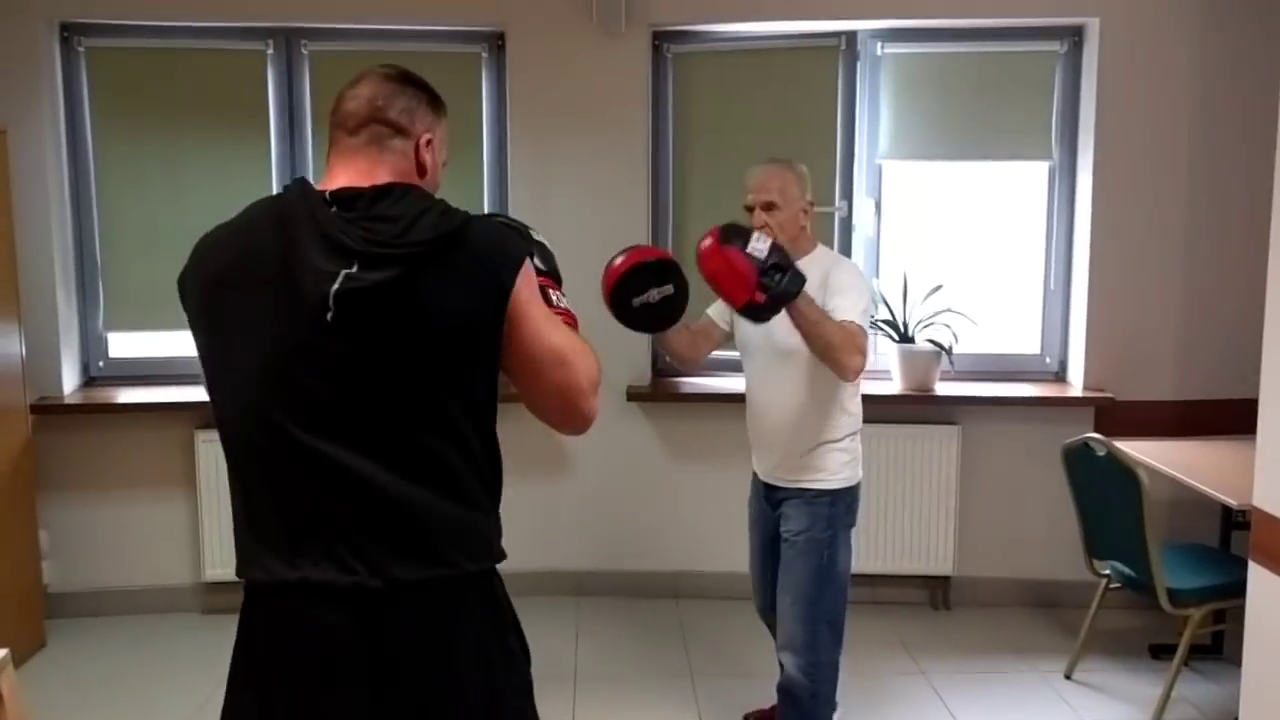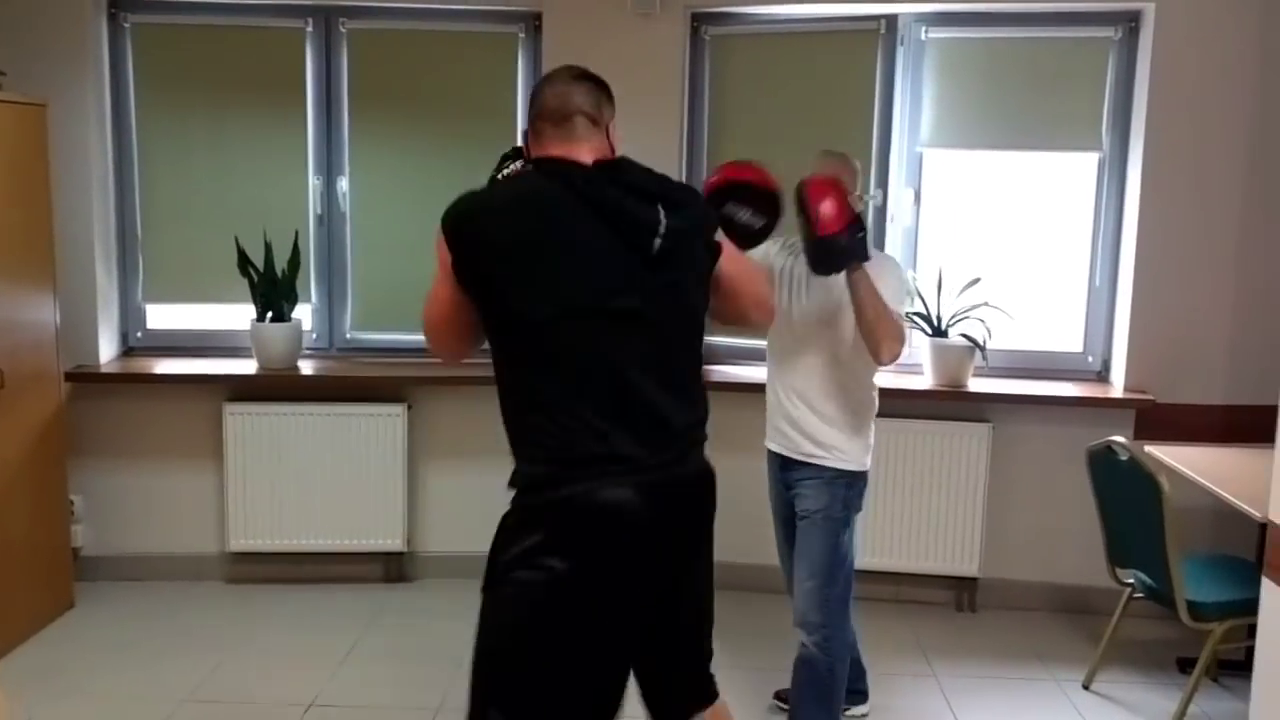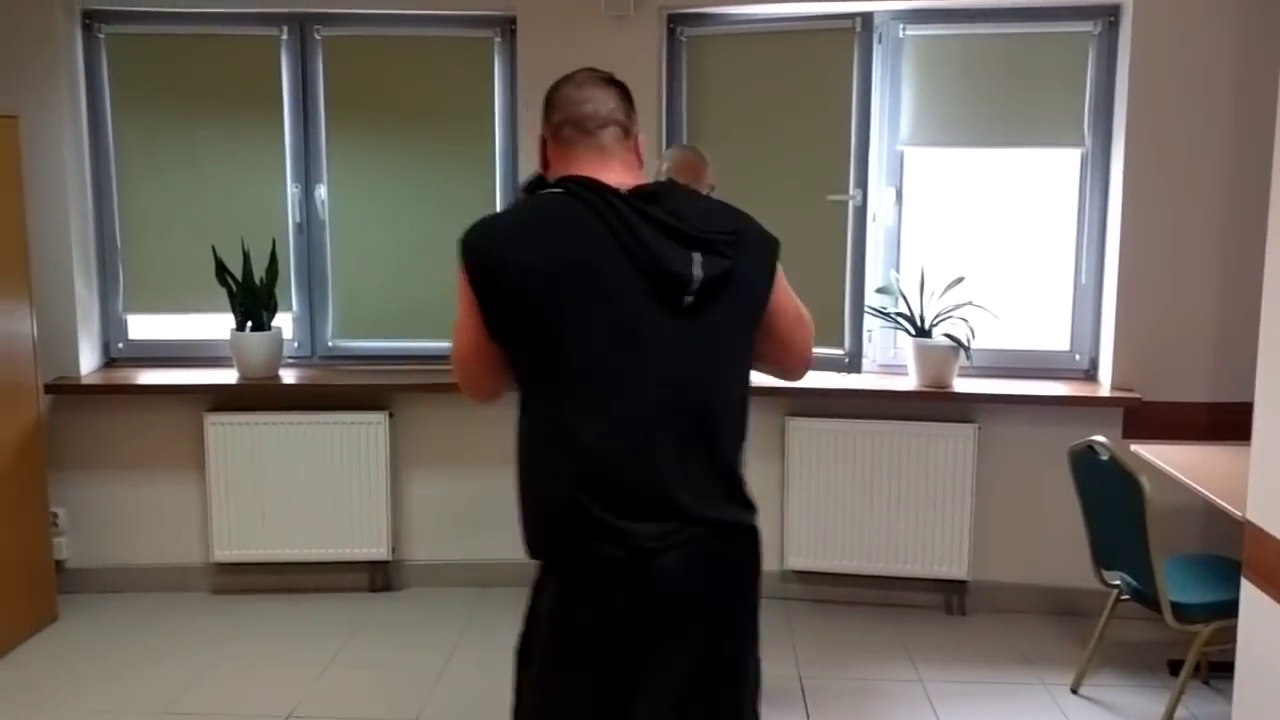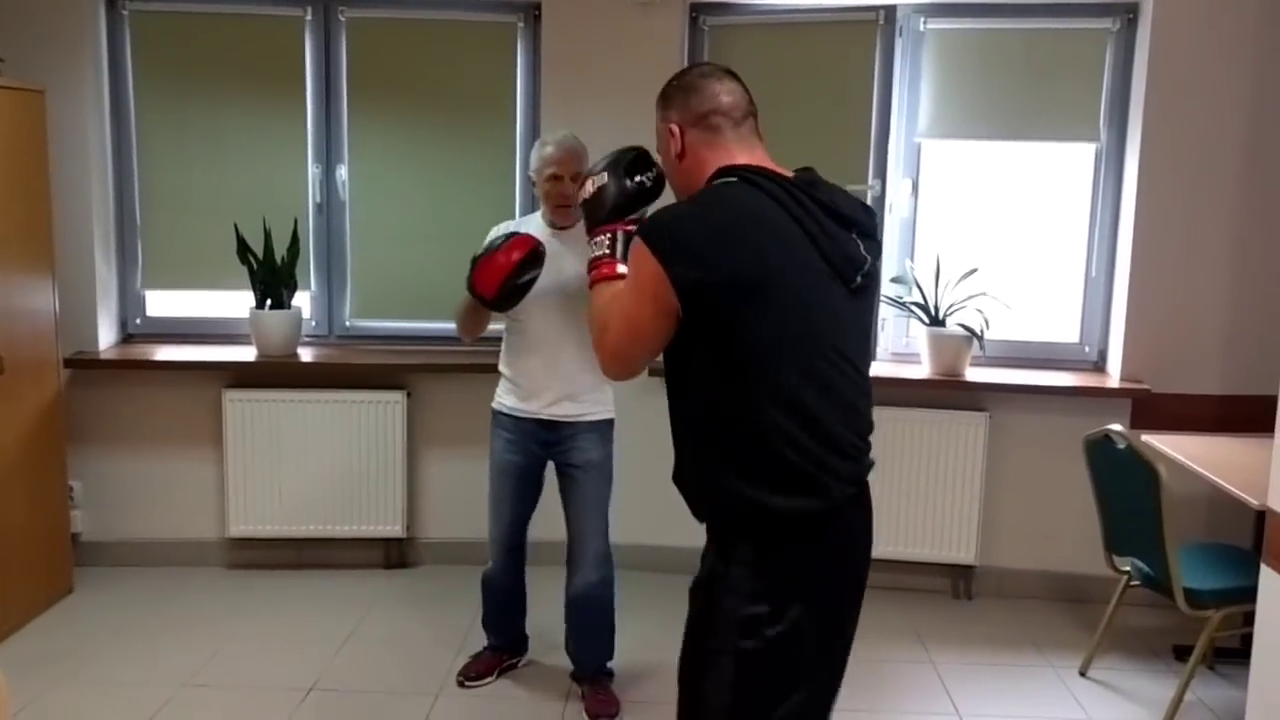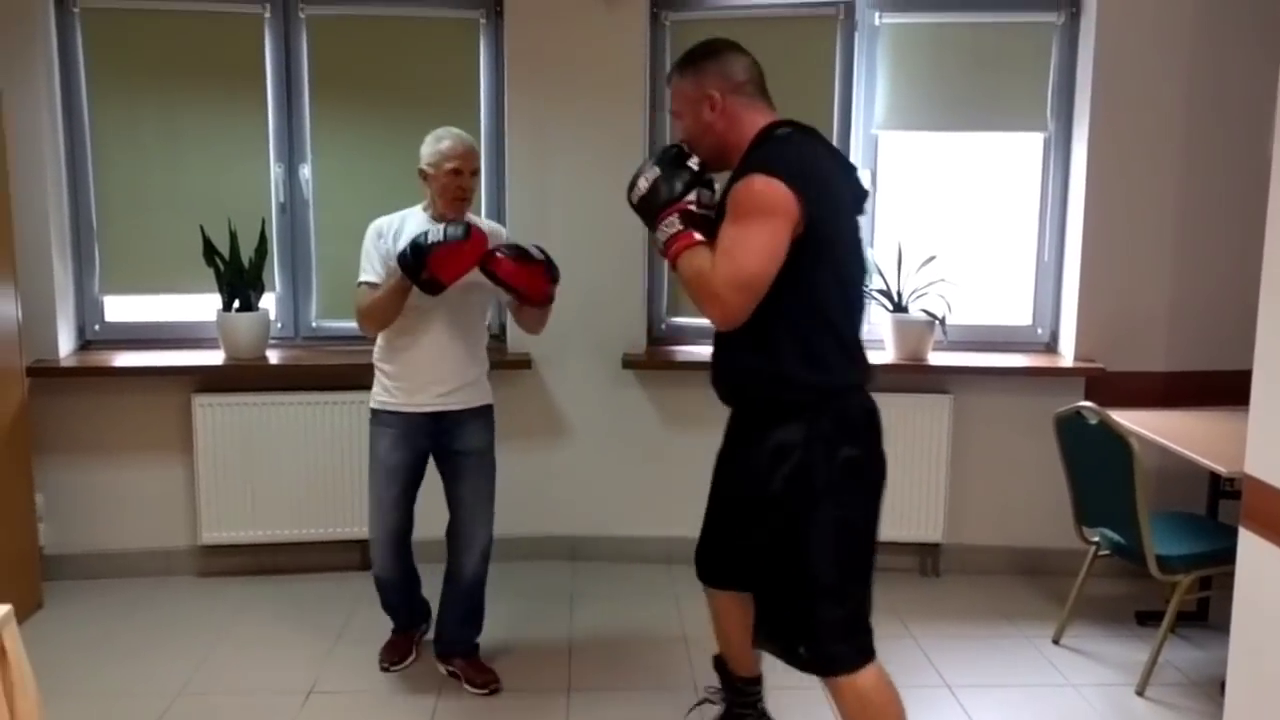
dt=1s
person 1, frame 1
left shoulder: (221, 259)
right shoulder: (482, 254)
right elbow: (575, 406)
right wrist: (543, 283)
left hip: (292, 623)
right hip: (446, 617)
person 1, frame 2
left shoulder: (480, 220)
right shoulder: (681, 212)
left elbow: (448, 341)
right elbow: (758, 308)
left hip: (567, 514)
right hip: (678, 498)
person 1, frame 3
left shoulder: (499, 247)
right shoulder: (736, 238)
left elbow: (481, 382)
right elbow: (793, 356)
left hip: (599, 572)
right hip: (723, 551)
person 1, frame 4
left shoulder: (681, 236)
right shoulder: (846, 217)
left elbow: (619, 357)
left wrist: (610, 238)
left hip: (770, 536)
right hip: (837, 517)
person 1, frame 5
left shoulder: (770, 176)
right shoulder: (795, 161)
left elbow: (726, 301)
left wrist: (672, 221)
right wrist: (707, 219)
left hip: (811, 437)
right hip: (770, 423)
left knee: (835, 642)
right knee: (725, 569)
person 2, frame 1
left shoulder: (840, 277)
left elbow: (849, 361)
right elbow: (692, 350)
left wrist: (790, 294)
left hip: (821, 485)
right hip: (768, 478)
left knee: (805, 628)
right knee: (774, 610)
person 2, frame 2
left shoulder: (879, 270)
right shoulder: (780, 255)
left elbow: (886, 350)
left wrist: (854, 264)
left hip: (834, 463)
right hip: (784, 453)
left knee: (819, 602)
right knee: (810, 589)
person 2, frame 3
left shoulder: (729, 257)
right shoulder: (640, 250)
left elbow: (750, 342)
right elbow: (612, 328)
left hip: (691, 429)
right hip: (640, 430)
left knee: (690, 561)
right knee: (643, 559)
left ankle: (732, 679)
person 2, frame 4
right shoulder: (506, 238)
right elbow: (468, 332)
right wrist: (480, 292)
left hip: (587, 422)
right hip: (515, 417)
left knee: (590, 553)
right knee: (503, 544)
left ankle: (592, 671)
right ankle: (504, 643)
person 2, frame 5
left shoulder: (493, 239)
right shoulder: (386, 232)
left elbow: (533, 325)
right elbow: (368, 320)
left wrist: (538, 290)
right wrist: (409, 273)
left hip: (468, 412)
right hip: (397, 411)
left knee: (473, 539)
right knee: (387, 537)
left ankle: (457, 646)
right ankle: (409, 623)
